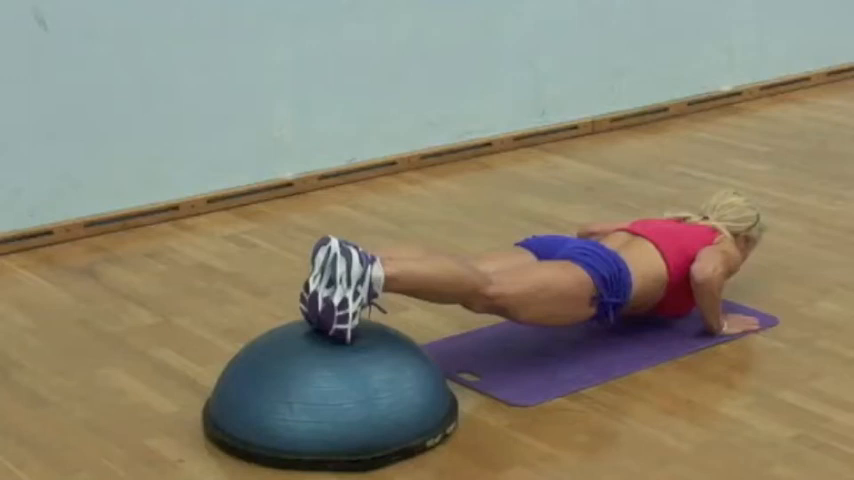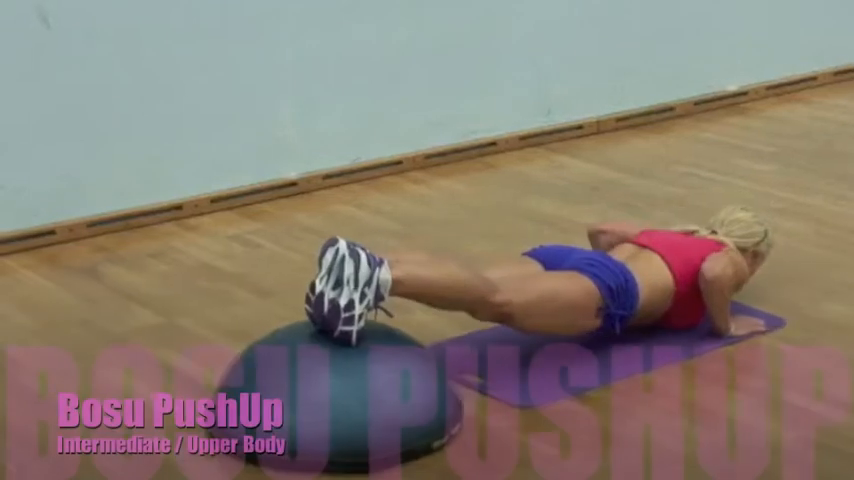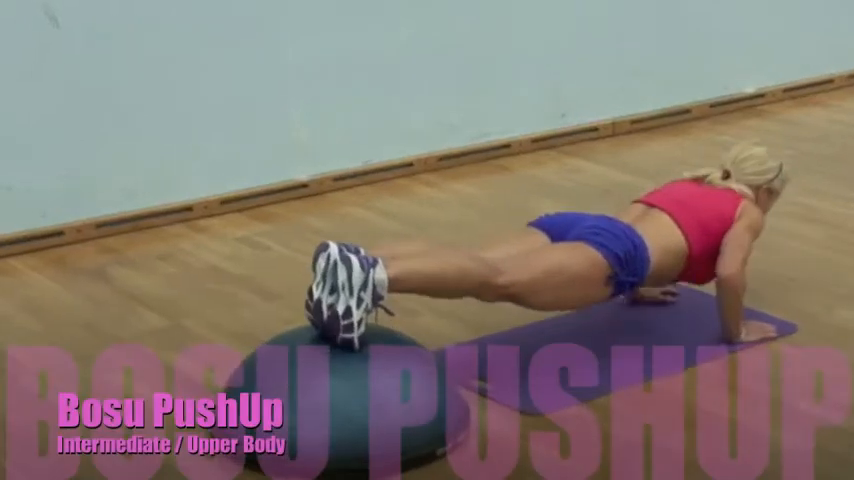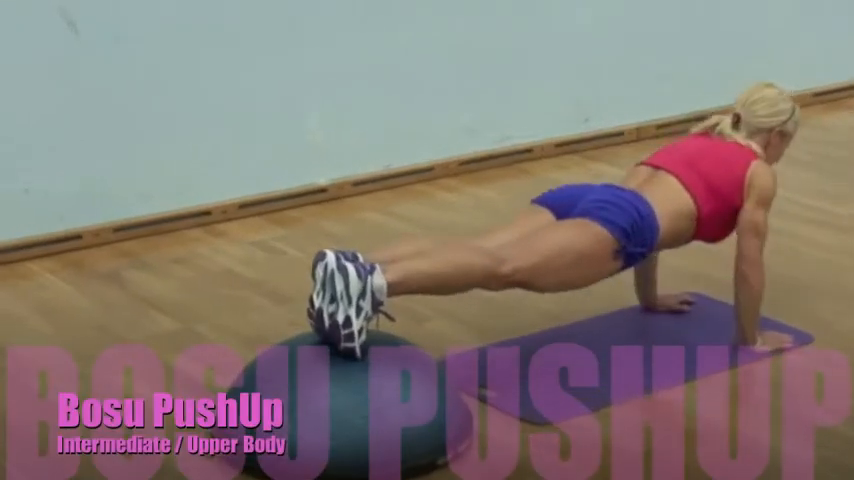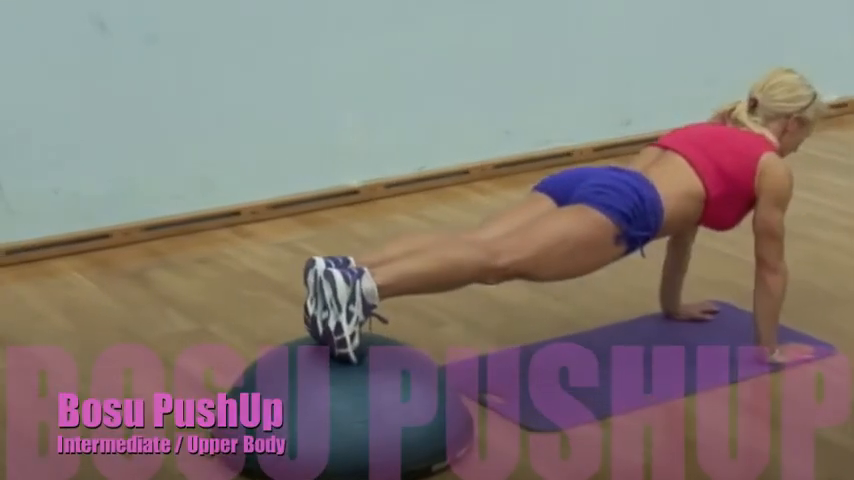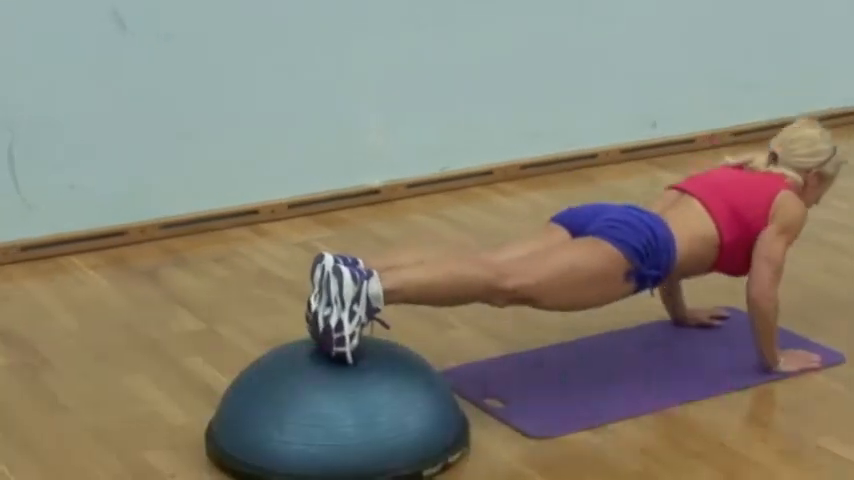
dt=0.4s
person 1, frame 1
left shoulder: (664, 225)
right shoulder: (724, 251)
left elbow: (587, 230)
right elbow: (703, 274)
right wrist: (717, 324)
left hip: (559, 249)
right hip: (602, 276)
left knee: (471, 280)
right knee: (491, 293)
left ankle: (353, 261)
right ankle: (369, 275)
person 1, frame 2
left shoulder: (669, 236)
right shoulder: (733, 261)
left elbow: (599, 229)
right elbow: (712, 274)
right wrist: (724, 325)
left hip: (564, 258)
right hip: (609, 288)
left knee: (479, 287)
right knee: (497, 301)
left ankle: (359, 261)
right ankle: (378, 276)
person 1, frame 3
left shoulder: (685, 185)
right shoulder: (748, 214)
right elbow: (729, 275)
left wrist: (634, 288)
right wrist: (735, 331)
left hip: (574, 225)
right hip: (613, 251)
left knee: (476, 265)
right knee: (502, 282)
left ankle: (353, 262)
right ankle: (376, 278)
person 1, frame 4
left shoulder: (692, 141)
right shoulder: (759, 176)
right elbow: (749, 263)
left wrist: (649, 297)
right wrist: (751, 338)
left hip: (580, 196)
right hip: (618, 221)
left knee: (472, 251)
right knee: (504, 269)
left ankle: (353, 267)
right ankle: (375, 286)
person 1, frame 5
left shoulder: (709, 132)
right shoulder: (772, 169)
left elbow: (682, 216)
right elbow: (770, 267)
left wrist: (672, 306)
right wrist: (770, 349)
left hip: (583, 181)
right hip: (622, 206)
left knee: (470, 243)
right knee: (500, 261)
left ankle: (346, 271)
right ankle: (366, 287)
person 1, frame 6
left shoulder: (730, 174)
right shoulder: (789, 206)
right elbow: (761, 288)
left wrist: (679, 312)
right wrist: (773, 359)
left hip: (599, 217)
right hip: (634, 244)
left knee: (487, 266)
right knee: (508, 286)
left ankle: (352, 273)
right ankle: (369, 290)
